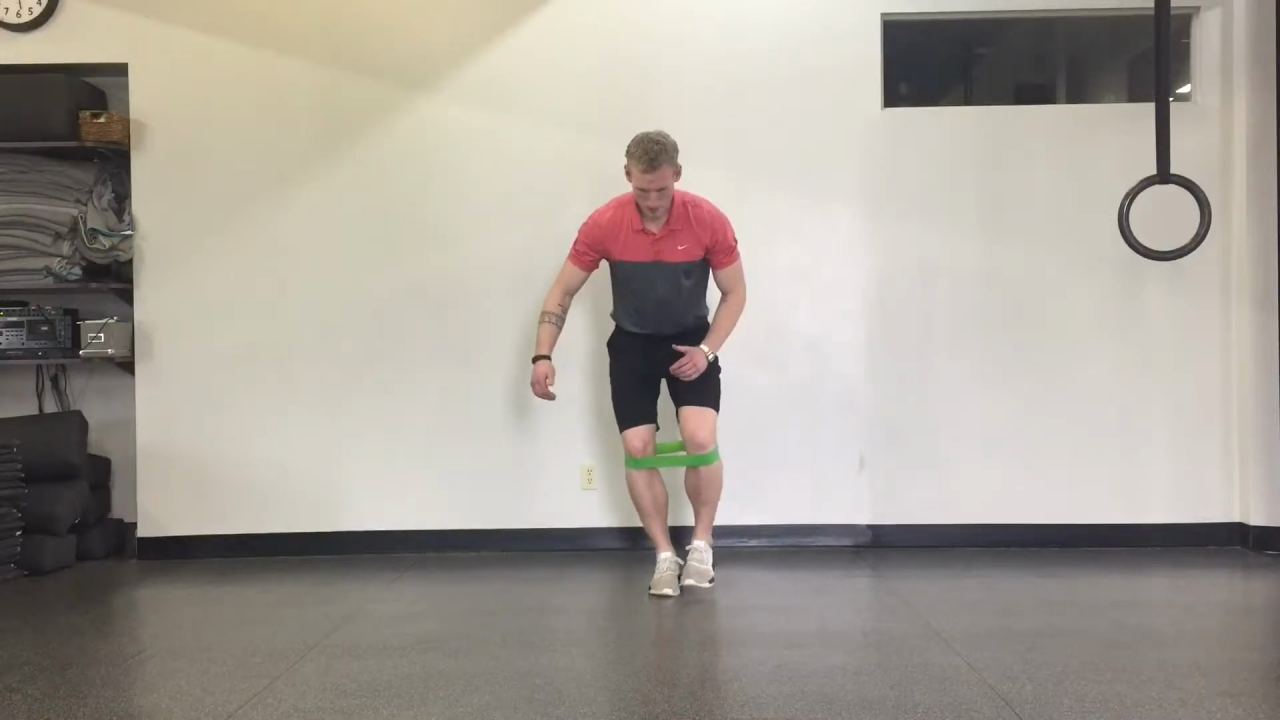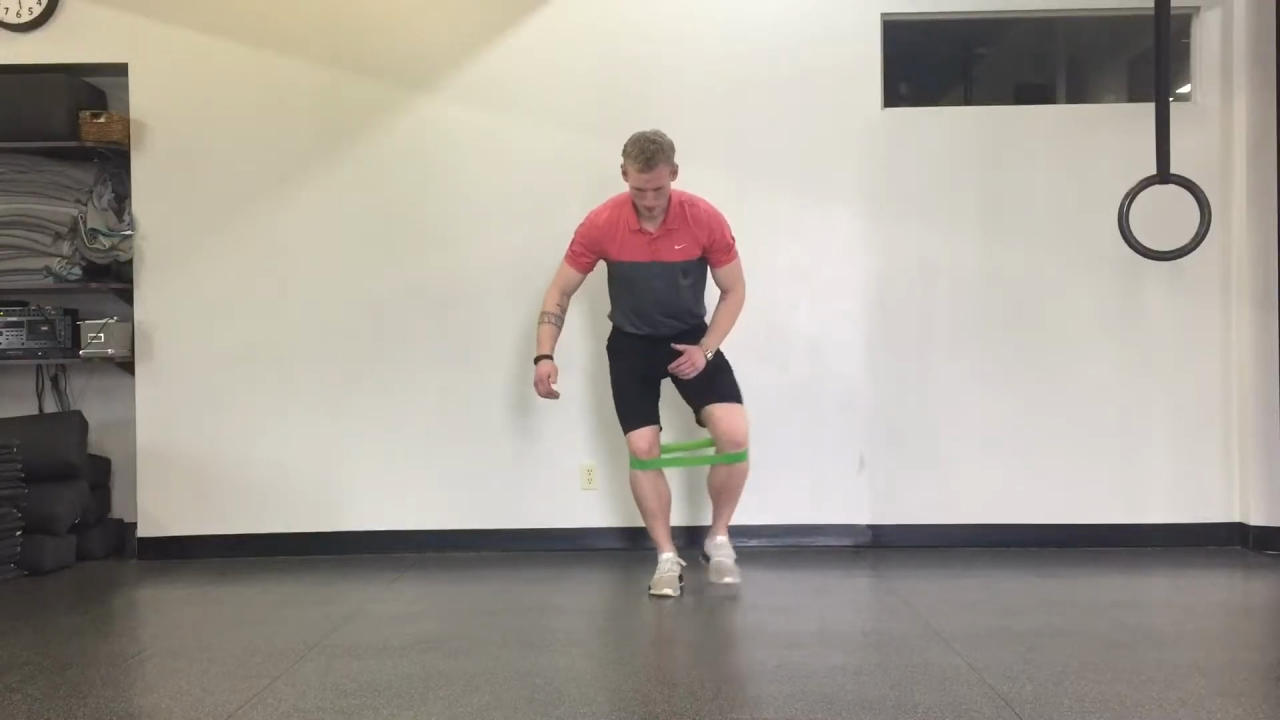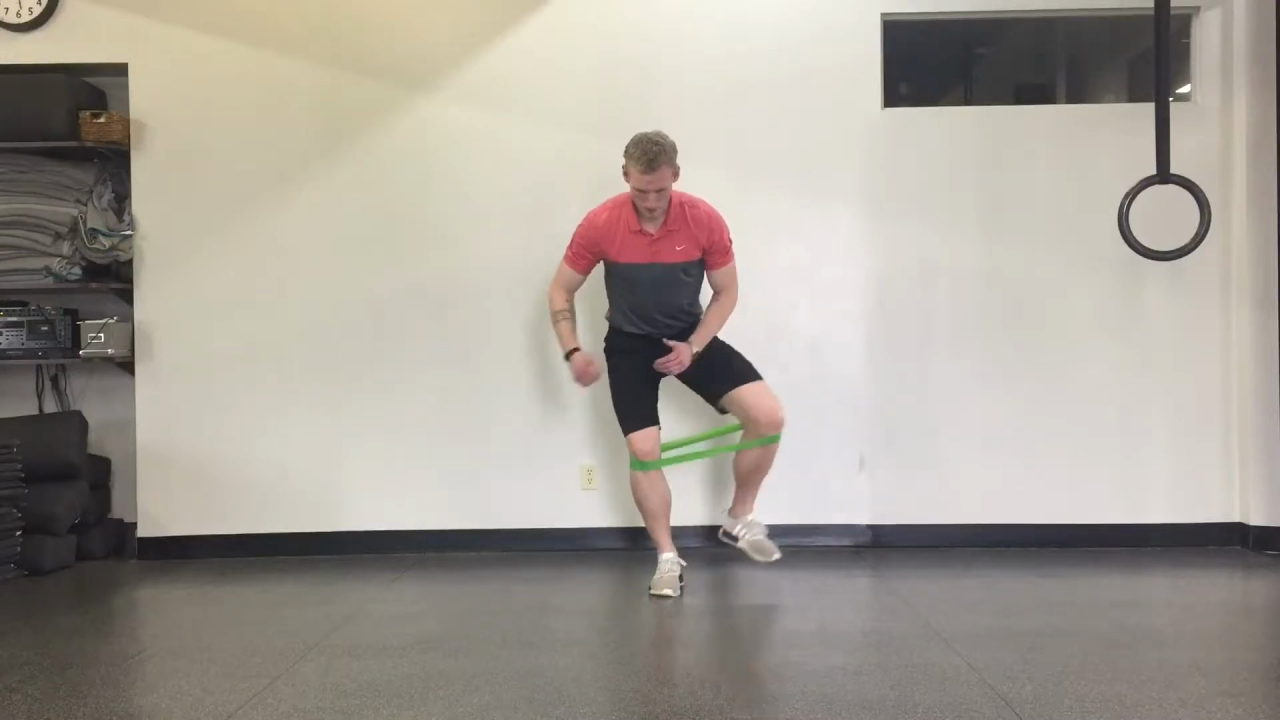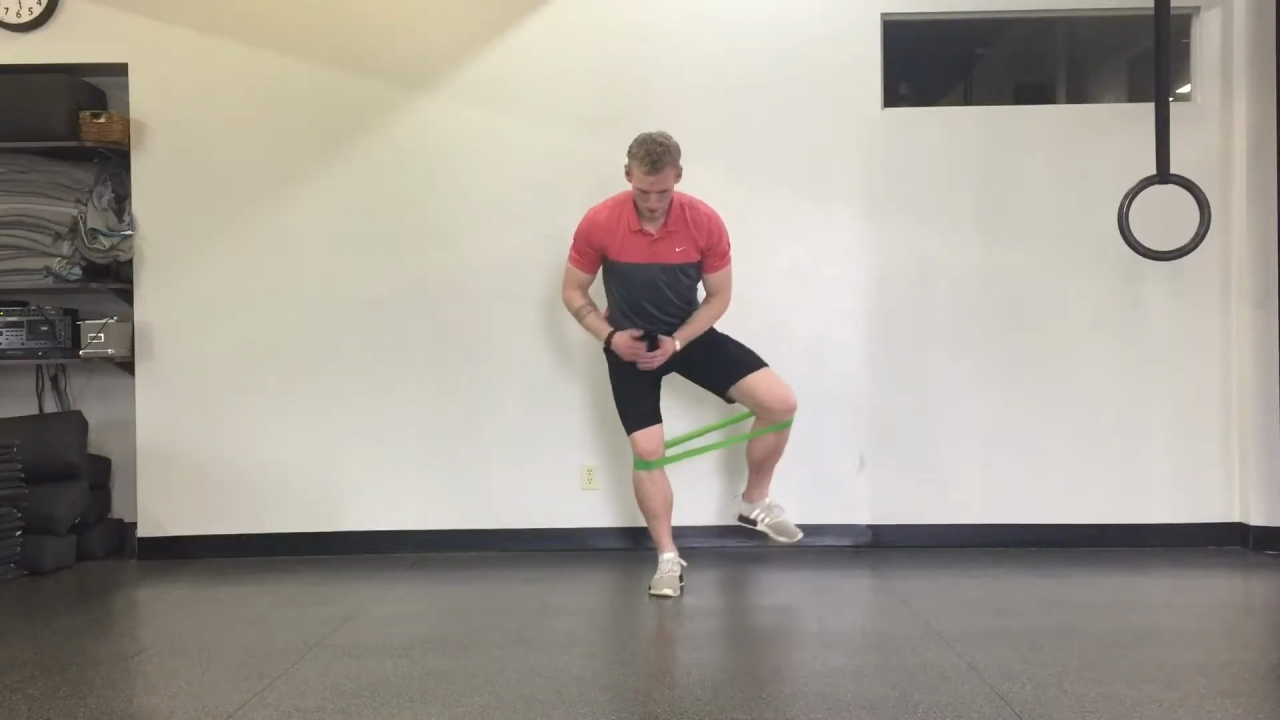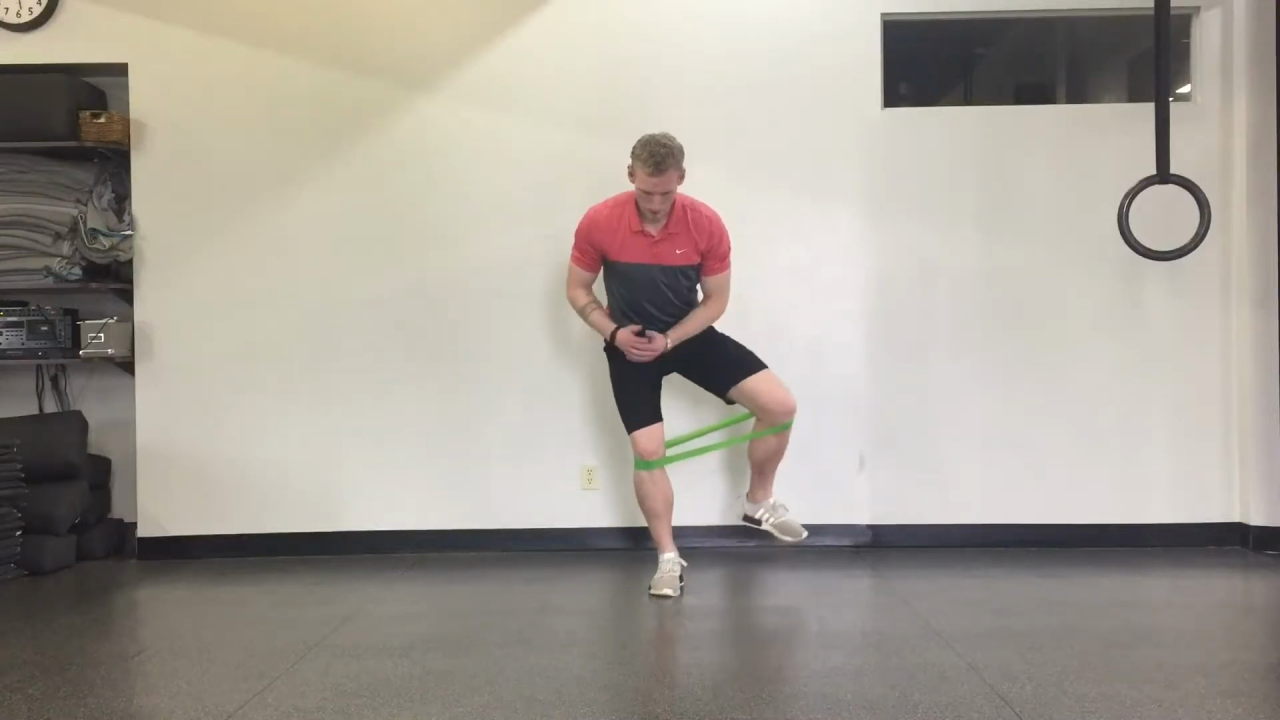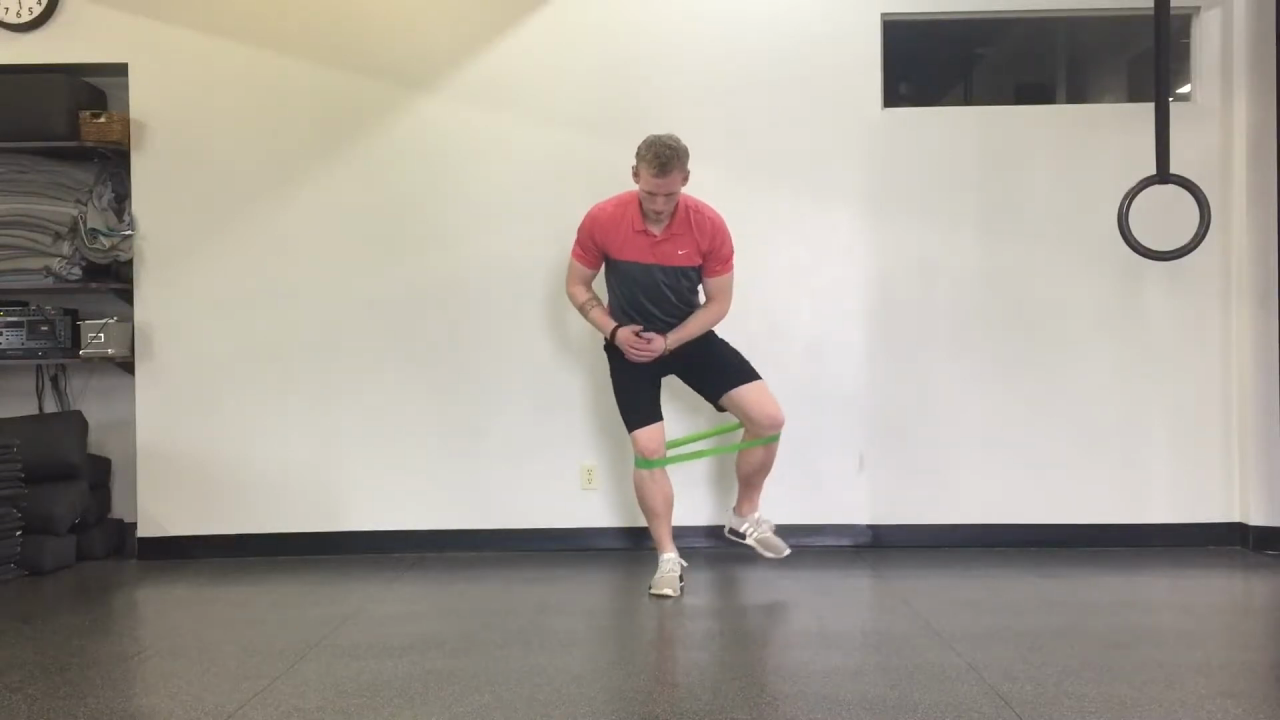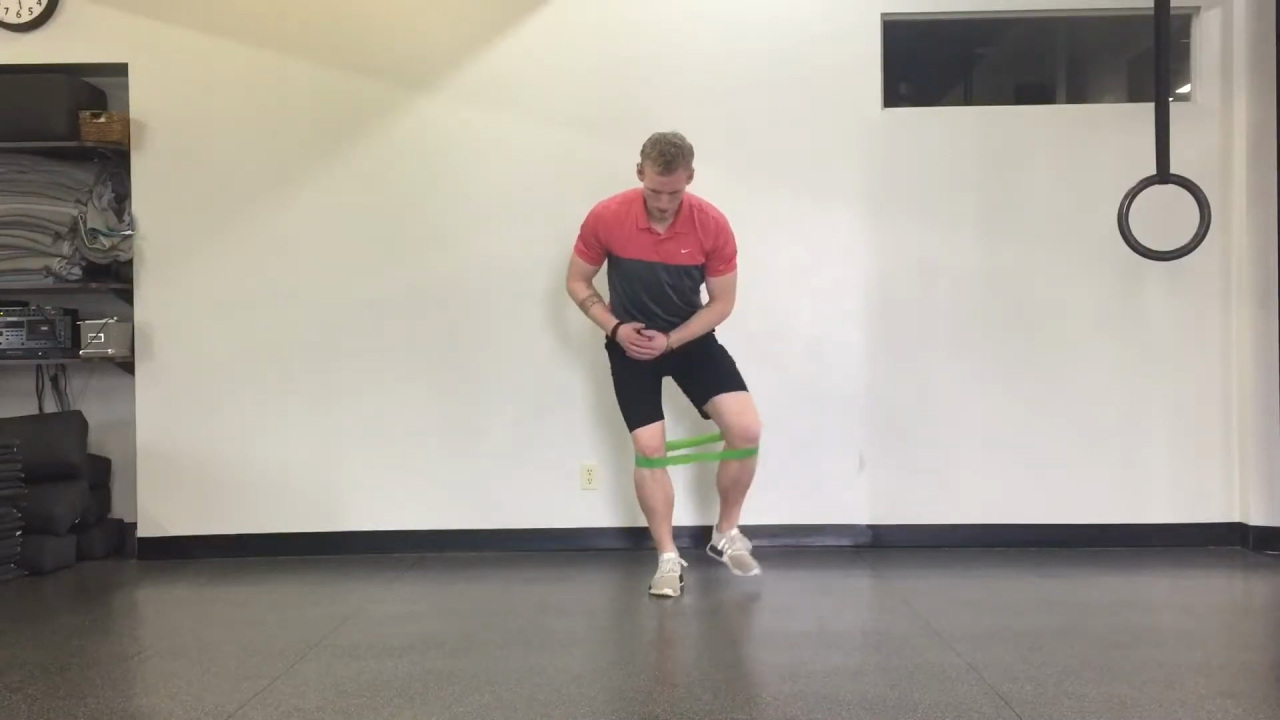
dt=0.2s
person 1, frame 1
left shoulder: (709, 221)
right shoulder: (603, 224)
left elbow: (735, 292)
right elbow: (562, 291)
left wrist: (708, 350)
right wrist: (542, 356)
left hip: (691, 340)
right hip: (632, 343)
left knee: (700, 439)
right knee: (638, 448)
left ankle: (702, 544)
right ankle: (666, 557)
person 1, frame 2
left shoulder: (706, 219)
right shoulder: (600, 225)
left elbow: (734, 290)
right elbow: (559, 293)
left wrist: (706, 348)
right wrist: (545, 357)
left hip: (690, 339)
right hip: (630, 343)
left knee: (735, 436)
right knee: (644, 450)
left ankle: (718, 538)
right ankle: (667, 558)
person 1, frame 3
left shoulder: (706, 220)
right shoulder: (598, 225)
left elbow: (727, 293)
right elbow: (560, 292)
left wrist: (693, 348)
right wrist: (573, 352)
left hip: (688, 336)
right hip: (628, 344)
left knee: (768, 416)
right knee: (644, 451)
left ankle: (740, 518)
right ankle: (667, 558)
person 1, frame 4
left shoulder: (705, 222)
right shoulder: (598, 223)
left elbow: (719, 297)
right elbow: (572, 291)
left wrist: (676, 343)
right wrist: (608, 336)
left hip: (690, 332)
right hip: (630, 341)
left knee: (780, 402)
right knee: (647, 450)
left ankle: (755, 502)
right ankle: (668, 558)
person 1, frame 5
left shoulder: (706, 224)
right shoulder: (599, 223)
left elbow: (716, 300)
right elbow: (577, 289)
left wrist: (669, 340)
right wrist: (613, 332)
left hip: (690, 333)
right hip: (631, 342)
left knee: (779, 404)
right knee: (648, 450)
left ankle: (759, 503)
right ankle: (668, 559)
person 1, frame 6
left shoulder: (709, 225)
right shoulder: (602, 220)
left elbow: (718, 302)
right elbow: (576, 285)
left wrist: (667, 342)
right wrist: (613, 331)
left hip: (690, 336)
right hip: (630, 342)
left knee: (767, 417)
right knee: (648, 449)
left ankle: (745, 517)
right ankle: (668, 558)
person 1, frame 7
left shoulder: (712, 224)
right shoulder: (605, 217)
left elbow: (722, 302)
right elbow: (577, 282)
left wrist: (670, 340)
right wrist: (615, 328)
left hip: (691, 338)
right hip: (631, 342)
left knee: (745, 429)
right knee: (649, 448)
left ankle: (727, 535)
right ankle: (668, 558)
